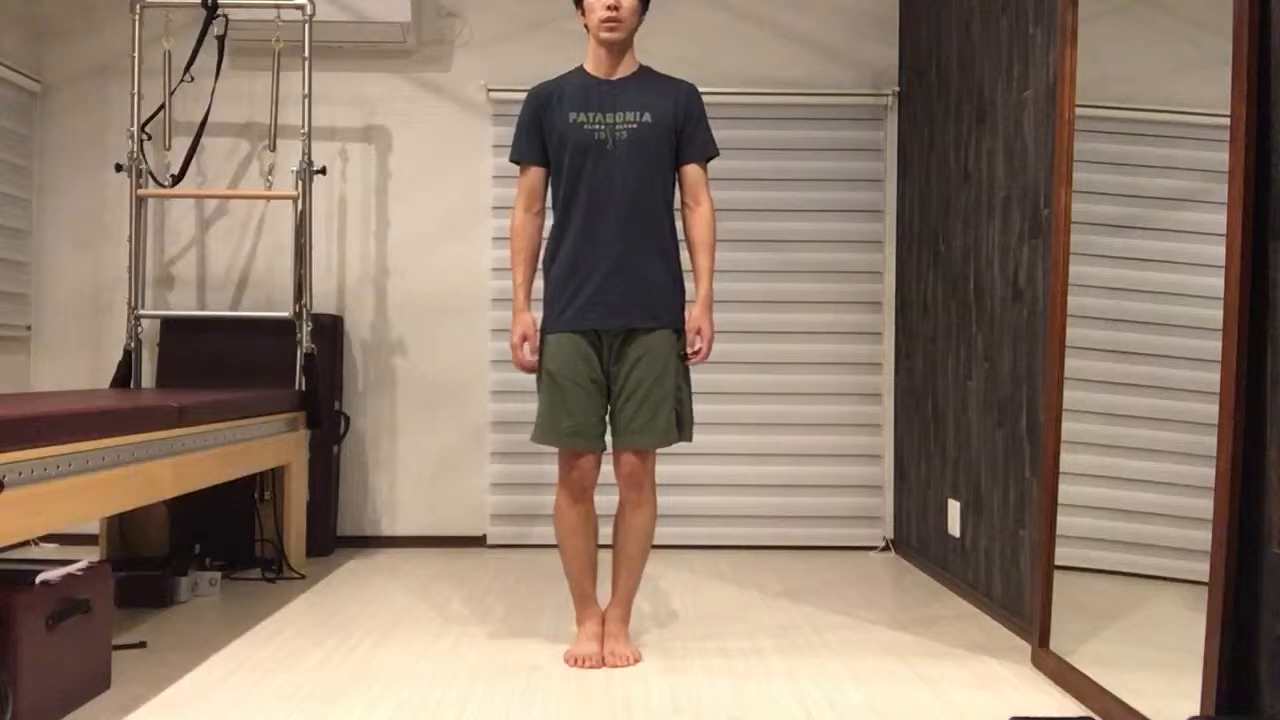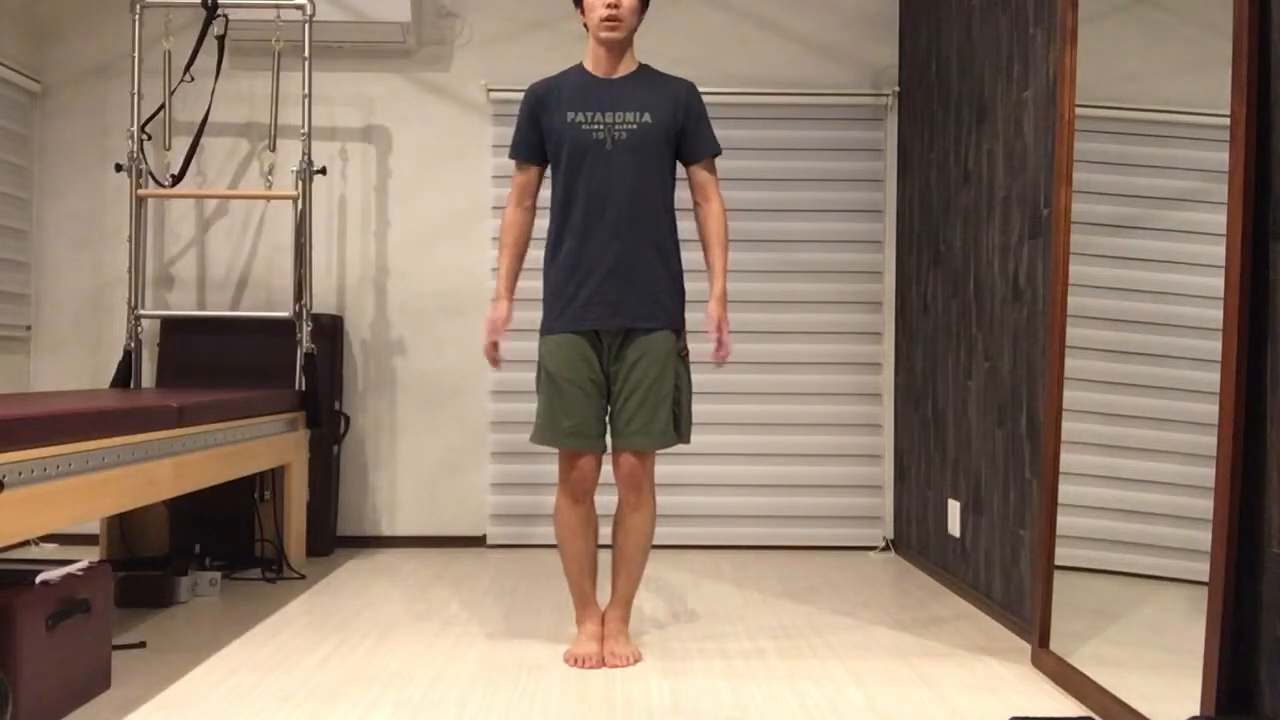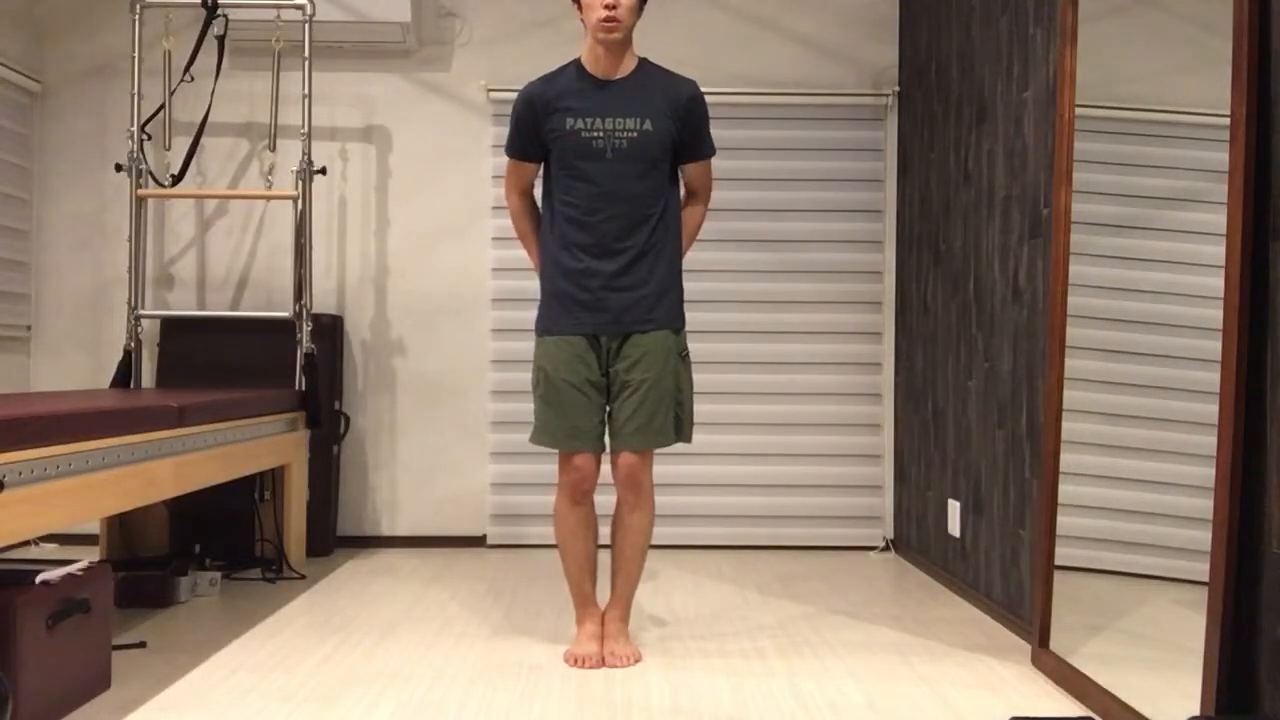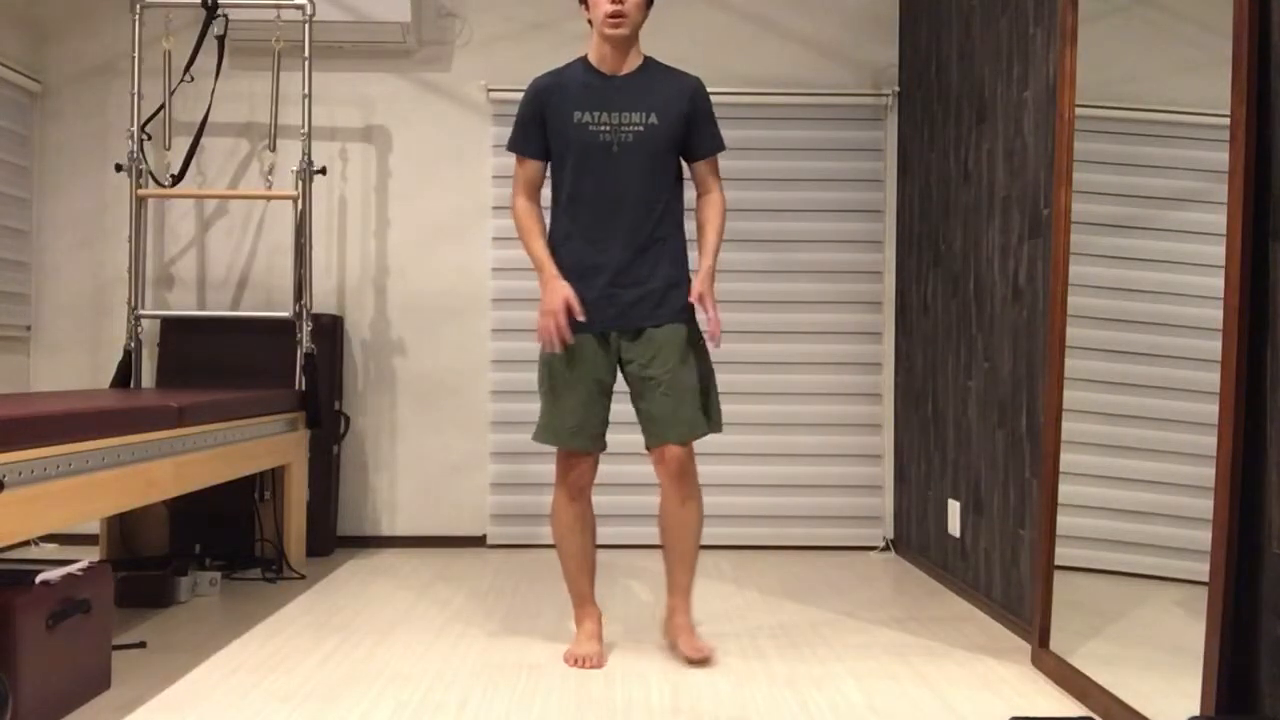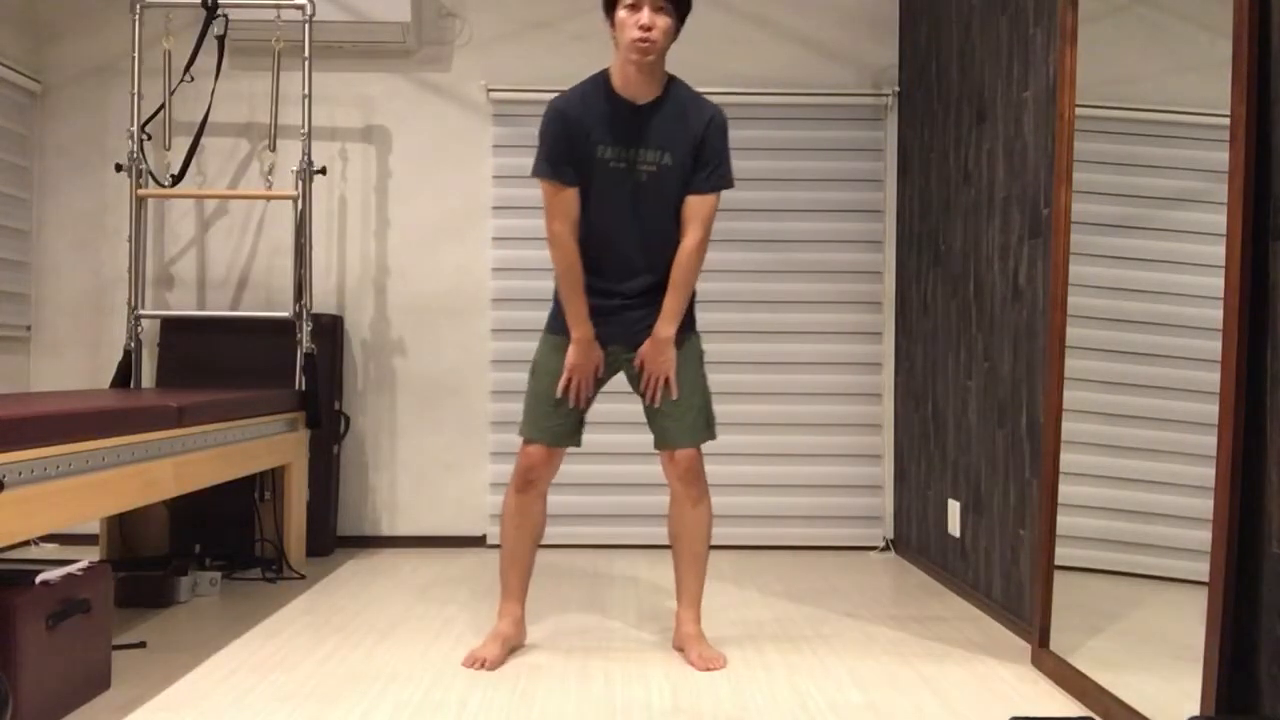
dt=1s
person 1, frame 1
left shoulder: (677, 99)
right shoulder: (548, 100)
left elbow: (697, 202)
right elbow: (528, 208)
left wrist: (702, 298)
right wrist: (521, 306)
left hip: (651, 316)
right hip: (570, 315)
left knee: (636, 471)
right knee: (576, 472)
left ankle: (619, 618)
right ankle: (586, 617)
person 1, frame 2
left shoulder: (677, 97)
right shoulder: (547, 98)
left elbow: (707, 198)
right elbow: (520, 202)
left wrist: (717, 293)
right wrist: (503, 296)
left hip: (652, 315)
right hip: (571, 315)
left knee: (635, 471)
right knee: (577, 472)
left ankle: (619, 618)
right ankle: (586, 617)
person 1, frame 3
left shoulder: (679, 97)
right shoulder: (542, 98)
left elbow: (697, 194)
right elbow: (519, 192)
left wrist: (658, 265)
right wrist: (551, 270)
left hip: (650, 319)
right hip: (567, 319)
left knee: (633, 472)
right knee: (577, 474)
left ankle: (619, 618)
right ankle: (585, 617)
person 1, frame 4
left shoulder: (682, 93)
right shoulder: (549, 93)
left elbow: (710, 189)
right elbow: (524, 195)
left wrist: (705, 270)
right wrist: (550, 276)
left hip: (662, 310)
right hip: (579, 310)
left knee: (677, 462)
right knee: (574, 471)
left ankle: (680, 613)
right ankle: (586, 618)
person 1, frame 5
left shoulder: (702, 121)
right shoulder: (569, 113)
left elbow: (695, 235)
right elbow: (562, 232)
left wrist: (664, 334)
right wrist: (581, 334)
left hip: (664, 322)
right hip: (578, 319)
left knee: (686, 466)
right knee: (533, 464)
left ankle: (688, 623)
right ankle: (510, 618)
